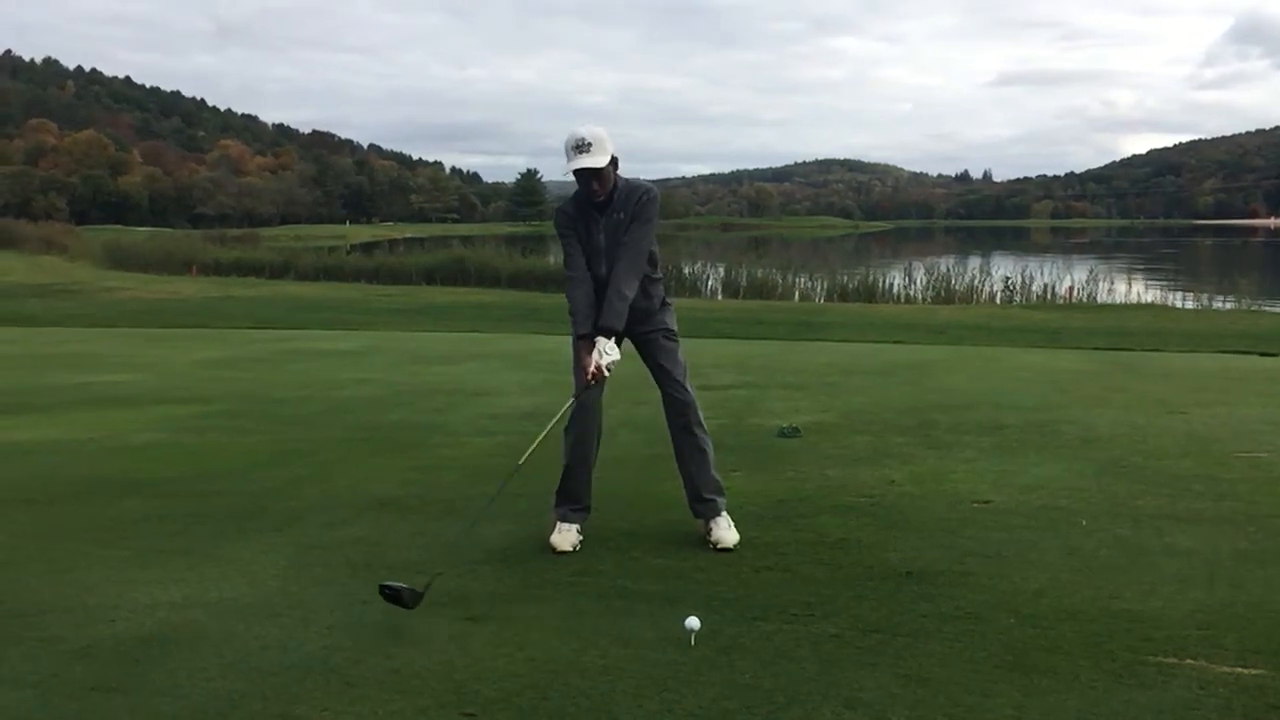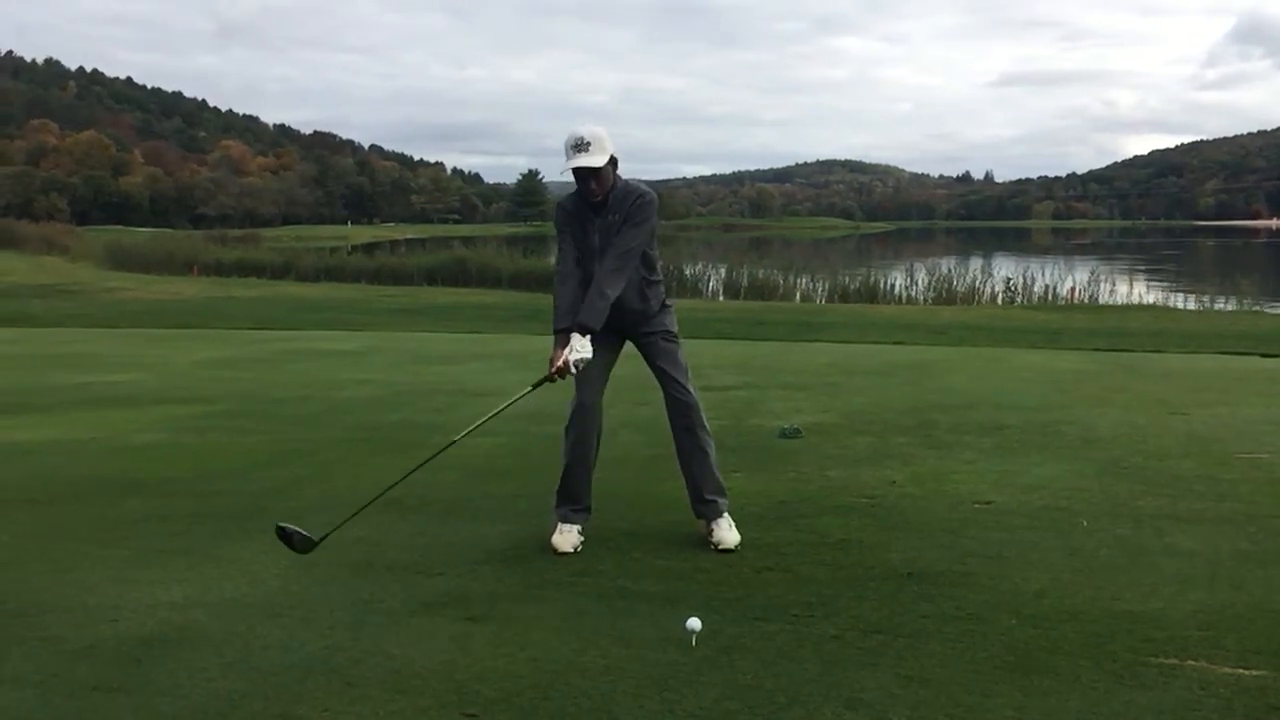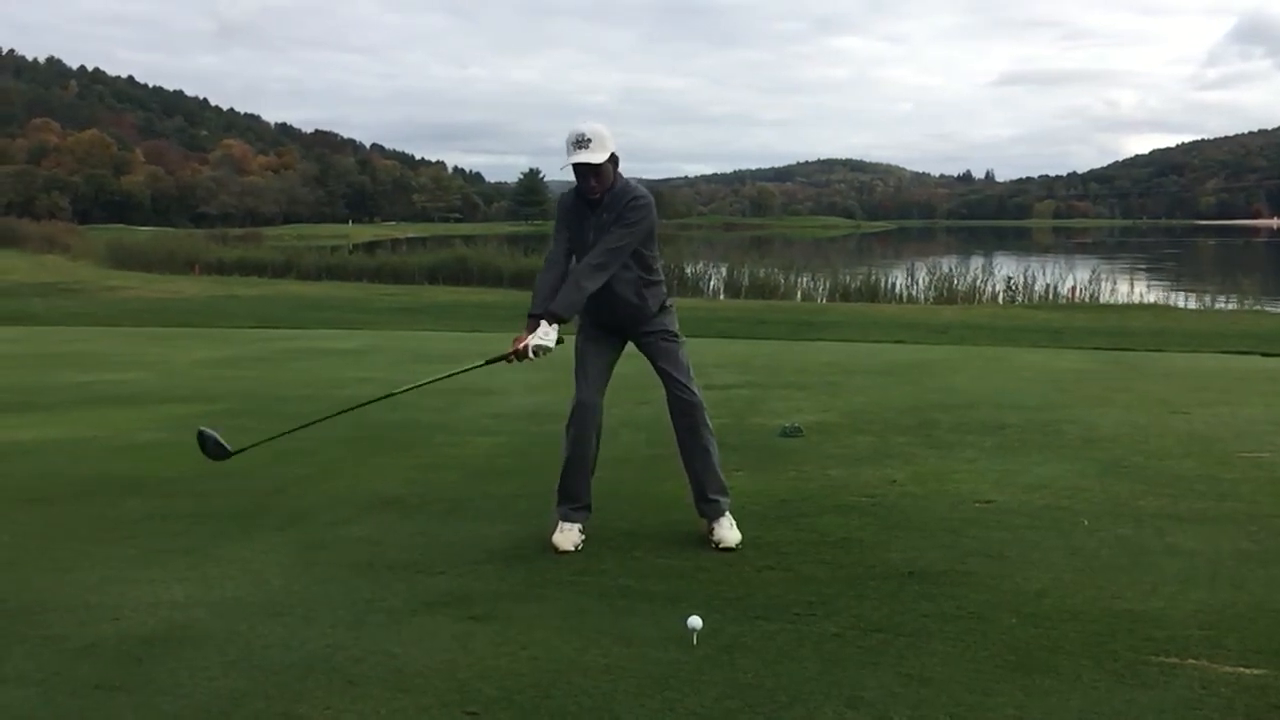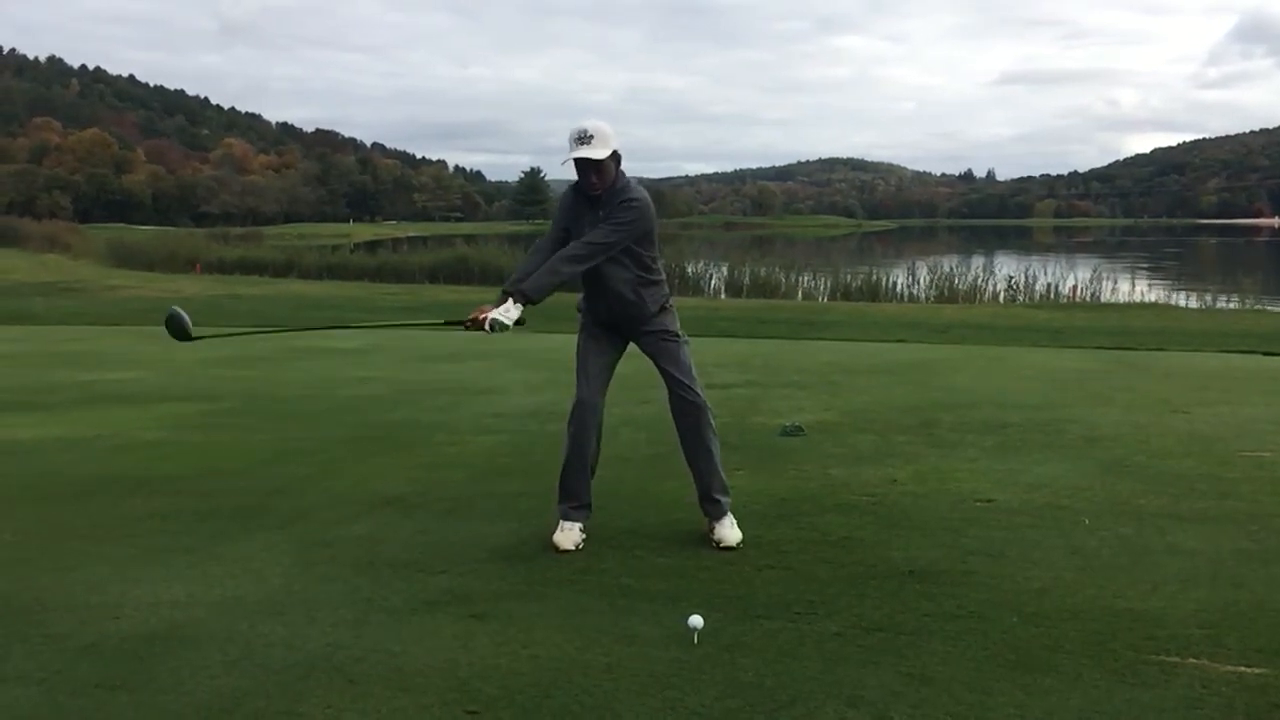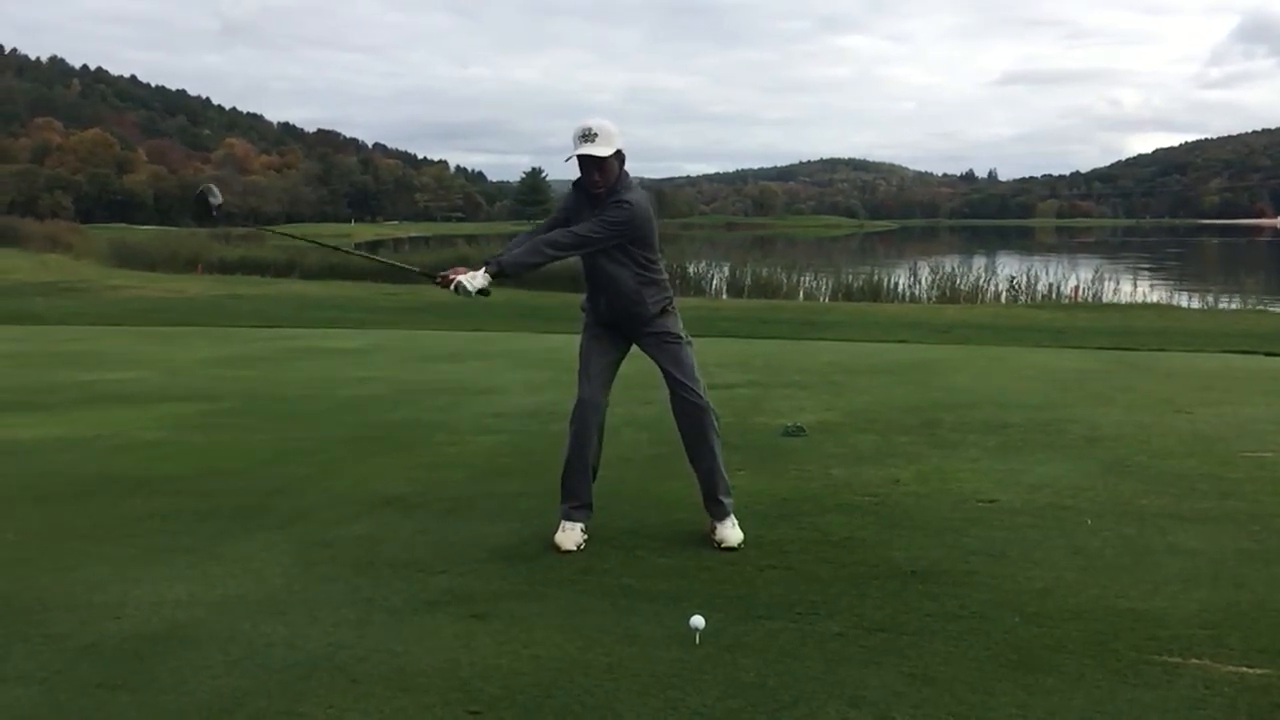
dt=0.5s
person 1, frame 1
left shoulder: (644, 197)
right shoulder: (568, 213)
left elbow: (629, 268)
right elbow: (577, 277)
left wrist: (609, 337)
right wrist: (585, 343)
left hip: (647, 310)
right hip: (592, 314)
left knee: (681, 400)
right knee: (584, 404)
left ankle: (712, 509)
right ankle: (570, 514)
person 1, frame 2
left shoulder: (641, 200)
right shoulder: (567, 210)
left elbow: (614, 269)
right elbow: (567, 273)
left wrist: (581, 334)
right wrist: (562, 337)
left hip: (649, 312)
right hip: (594, 319)
left knee: (683, 400)
right knee: (585, 405)
left ankle: (715, 511)
right ankle: (571, 514)
person 1, frame 3
left shoulder: (638, 202)
right shoulder: (568, 204)
left elbow: (597, 265)
right elbow: (556, 263)
left wrist: (552, 322)
right wrist: (534, 322)
left hip: (650, 313)
right hip: (598, 318)
left knee: (686, 400)
right knee: (585, 405)
left ankle: (717, 510)
right ankle: (572, 514)
person 1, frame 4
left shoulder: (635, 203)
right shoulder: (573, 198)
left elbow: (577, 256)
right elbow: (545, 249)
left wrist: (518, 302)
right wrist: (505, 296)
left hip: (651, 313)
right hip: (600, 317)
left knee: (690, 399)
right knee: (586, 404)
left ankle: (718, 510)
right ankle: (573, 513)
person 1, frame 5
left shoulder: (631, 207)
right shoulder: (580, 194)
left elbow: (562, 244)
right elbow: (541, 233)
left wrist: (488, 271)
right wrist: (485, 269)
left hip: (654, 314)
right hip: (604, 317)
left knee: (692, 401)
right knee: (588, 405)
left ankle: (721, 511)
right ankle: (575, 513)
